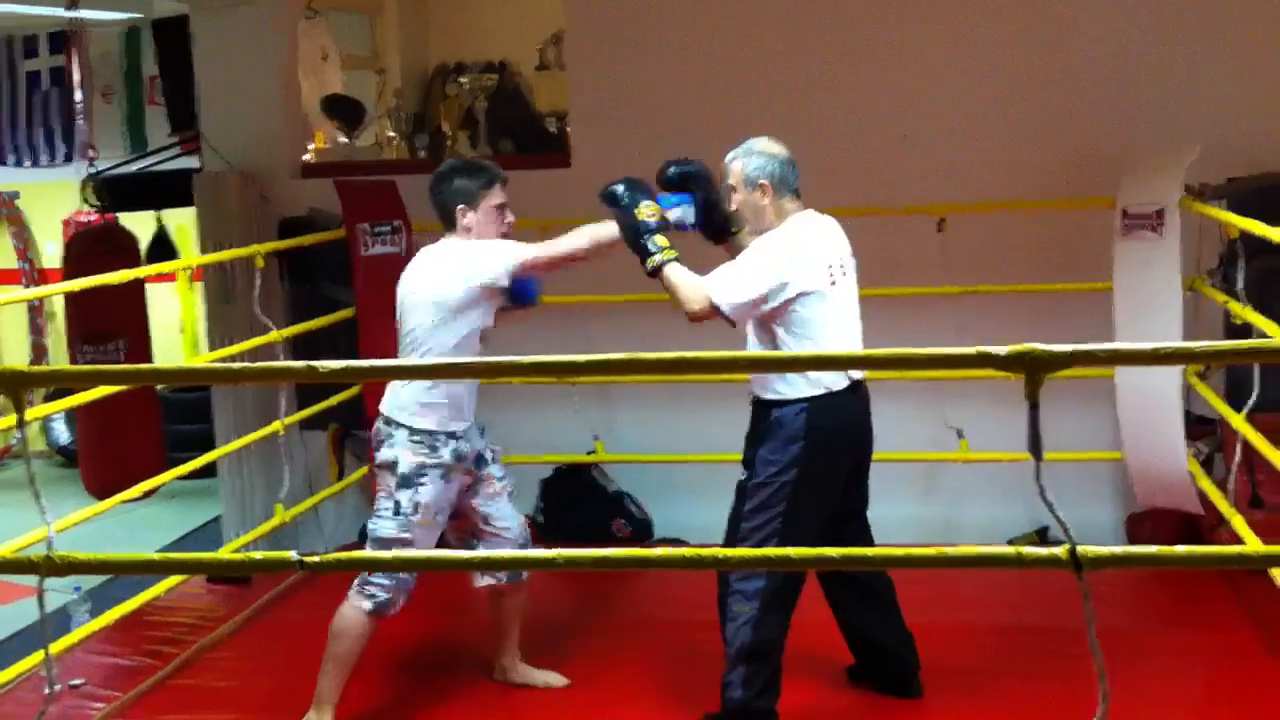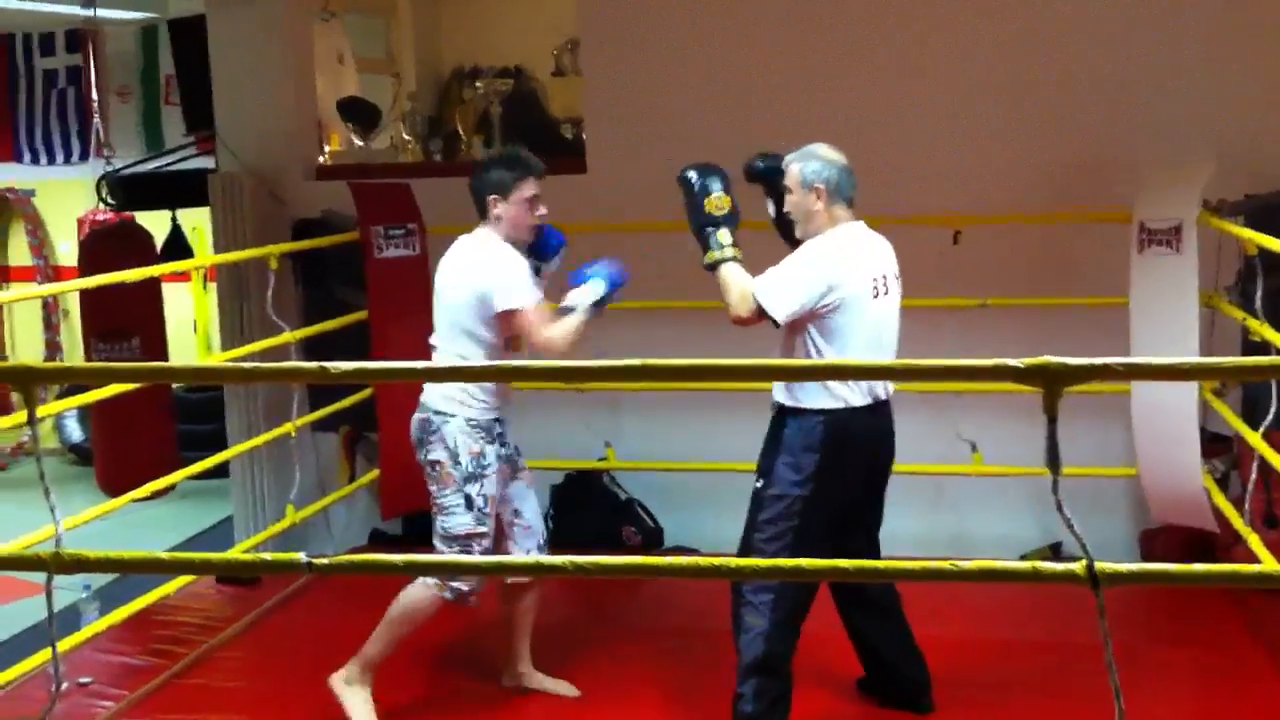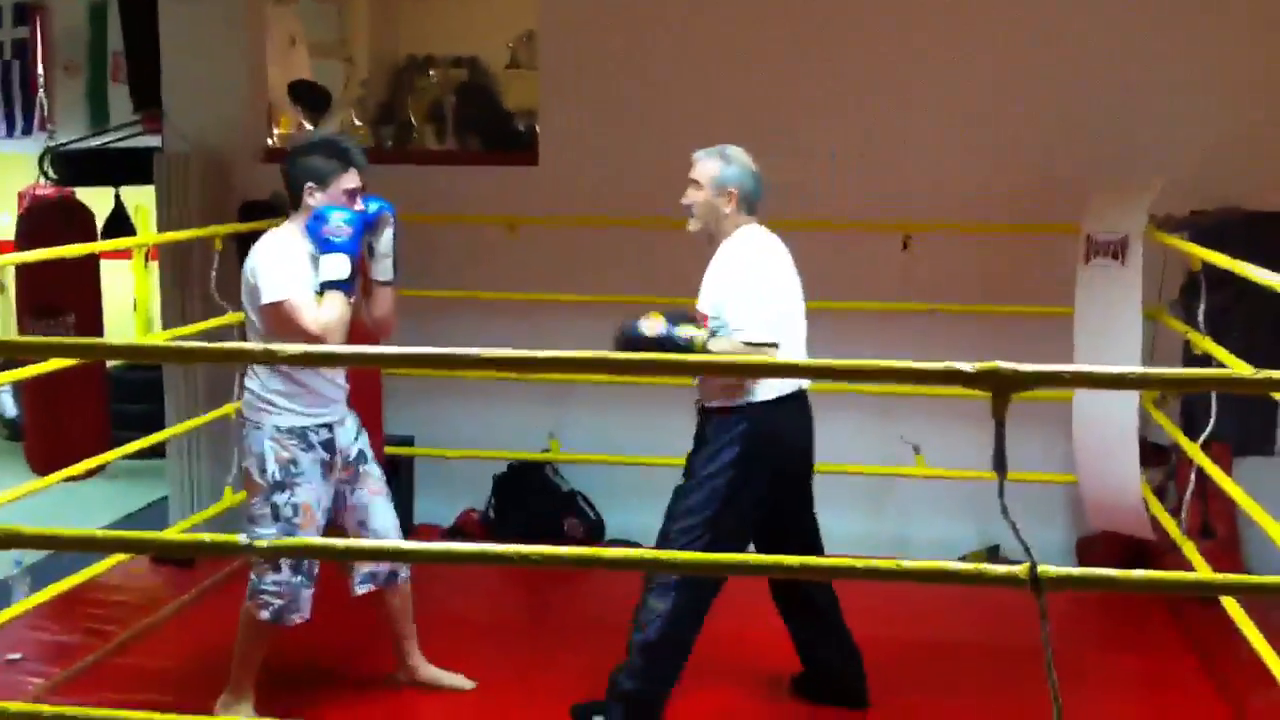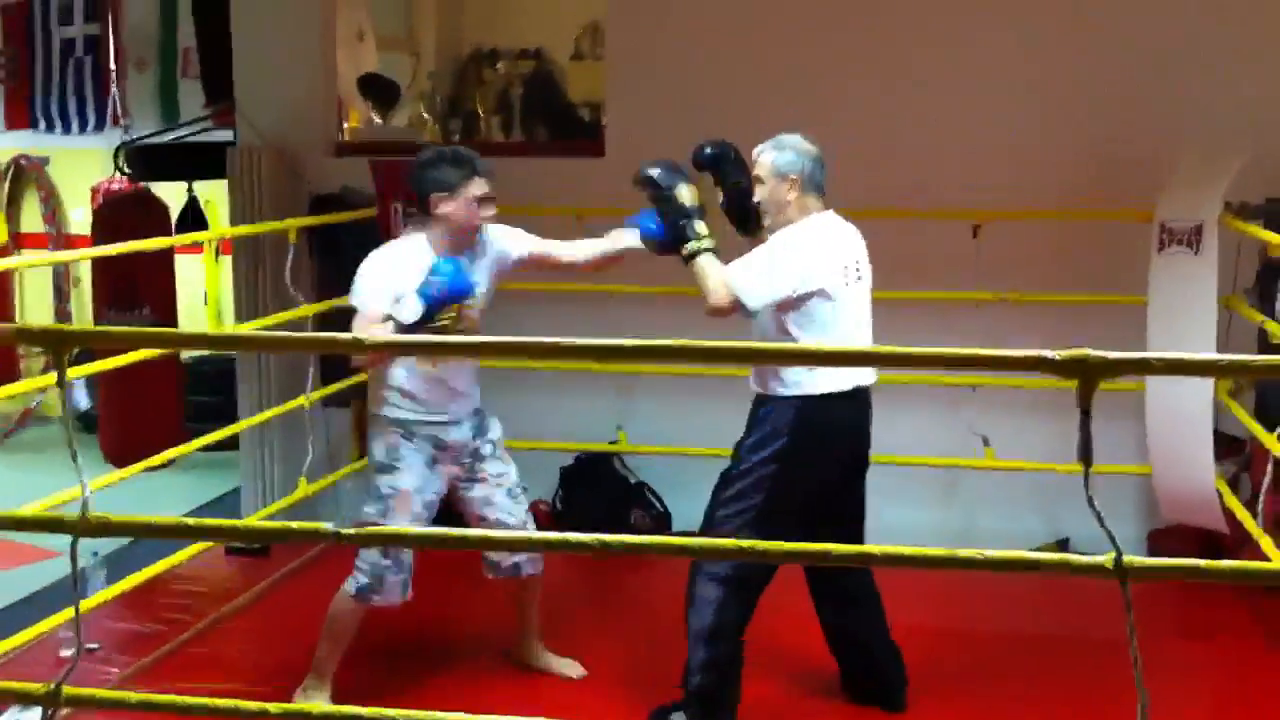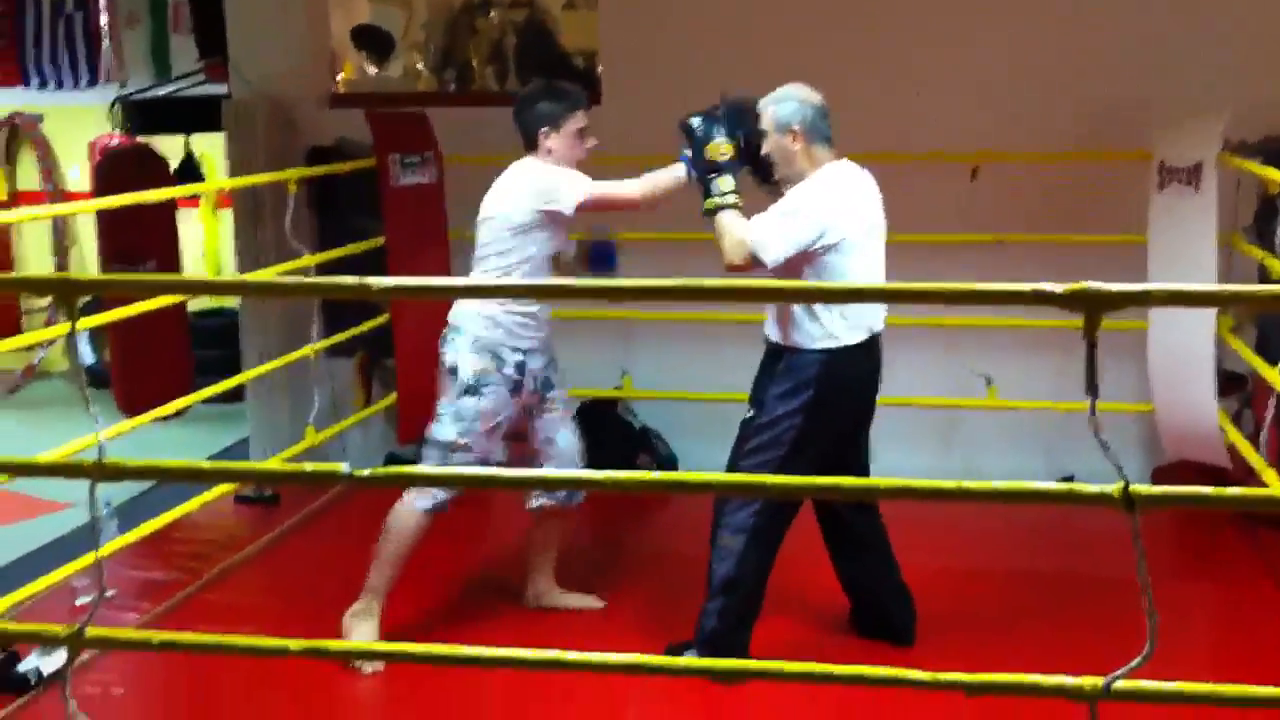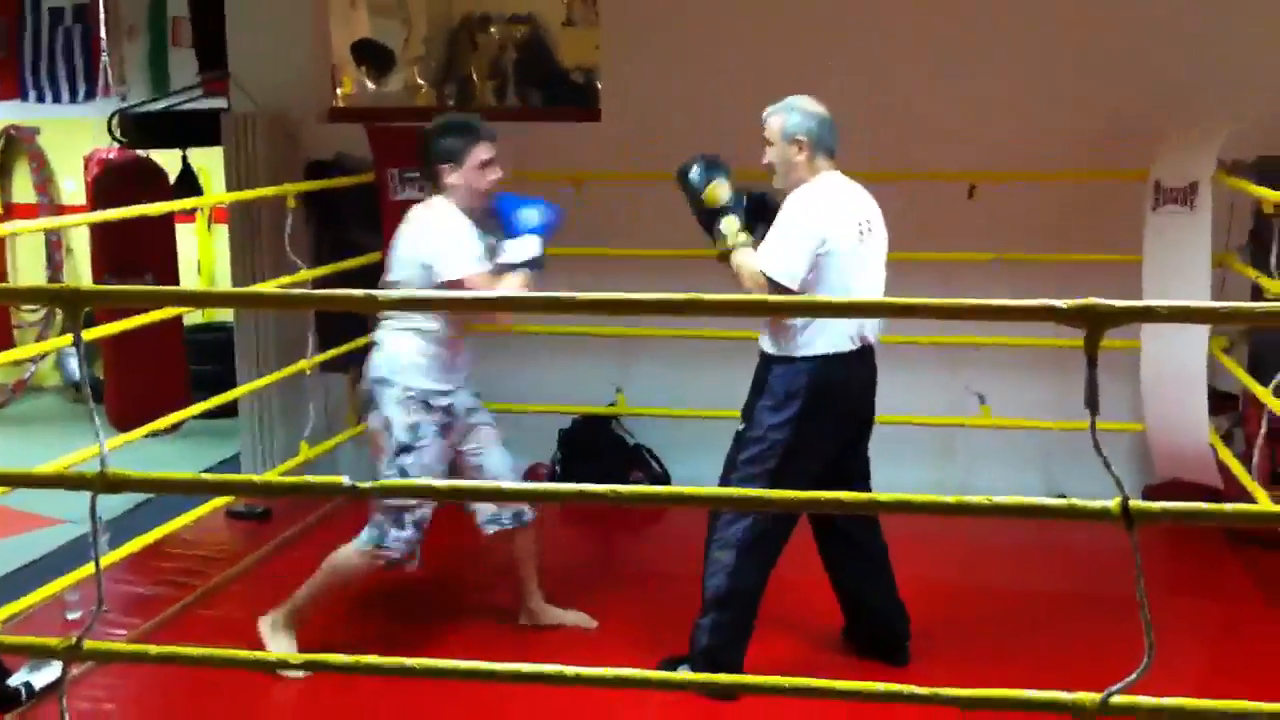
dt=0.7s
person 1, frame 1
left shoulder: (787, 247)
right shoulder: (822, 230)
left elbow: (701, 303)
right elbow: (756, 269)
left wrist: (650, 242)
right wrist: (717, 222)
left hip: (801, 422)
right hip: (843, 411)
left knee: (755, 560)
right knee: (845, 544)
right ankle: (893, 665)
person 1, frame 2
left shoulder: (824, 256)
right shoulder: (874, 246)
left elbow: (745, 307)
left wrist: (716, 229)
right wrist: (785, 219)
left hip: (819, 433)
right hip: (869, 425)
left knee: (768, 573)
right knee: (857, 557)
person 1, frame 3
left shoulder: (740, 260)
right shoulder: (759, 248)
left elbow: (754, 353)
left wrist: (675, 337)
right wrist: (680, 330)
left hip: (747, 427)
right hip: (784, 420)
left knee: (683, 562)
right knee: (793, 553)
person 1, frame 4
left shoulder: (803, 245)
right shoulder: (841, 235)
left elbow: (723, 296)
right elbow: (772, 257)
left wrist: (689, 224)
right wrist: (735, 192)
left hip: (801, 420)
right hip: (845, 414)
left knee: (726, 553)
right knee: (837, 554)
person 1, frame 5
left shoulder: (816, 200)
right shoulder: (854, 182)
left elbow: (738, 254)
right elbow: (789, 201)
left wrist: (718, 177)
right wrist: (746, 147)
left hip: (813, 369)
right hip: (853, 359)
left knee: (748, 501)
right knee: (845, 494)
left ankle: (720, 643)
right ankle: (887, 614)
person 1, frame 6
left shoulder: (808, 205)
right shoulder: (857, 199)
left elbow: (762, 286)
left wrist: (725, 219)
right wrist: (758, 224)
left hip: (806, 378)
right hip: (851, 370)
left knee: (745, 512)
right knee: (845, 507)
left ankle: (715, 658)
right ankle: (882, 631)
person 2, frame 1
left shoulder: (464, 261)
right shoulder: (466, 260)
right elbow: (569, 248)
left wrist: (505, 291)
left hip: (459, 435)
right hip: (416, 440)
left knee: (510, 543)
right knee: (382, 583)
left ankle: (508, 661)
person 2, frame 2
left shoulder: (470, 251)
right shoulder: (499, 263)
right elbow: (545, 345)
left wrist: (550, 273)
right wrist: (591, 294)
left hip: (482, 427)
right hip: (458, 428)
left knee: (528, 542)
right knee: (458, 572)
left ankle: (519, 667)
right ankle: (357, 673)
person 2, frame 3
left shoulder: (328, 248)
right shoulder: (274, 254)
left elbow: (379, 324)
right elbow: (324, 335)
left wrist: (380, 253)
right wrist: (339, 263)
left hip: (336, 422)
right hip: (285, 432)
left knee: (386, 542)
right knee: (282, 576)
left ankle: (414, 662)
person 2, frame 4
left shoulder: (489, 242)
right shoulder: (384, 265)
left elbow: (567, 254)
right elbow: (366, 355)
left wrist: (636, 236)
right wrist: (416, 313)
left hip: (468, 423)
right hip: (407, 432)
left knee: (517, 534)
right knee: (379, 564)
left ankle: (531, 646)
right ankle: (316, 687)
person 2, frame 5
left shoulder: (545, 181)
right shoulder: (539, 181)
right elbow: (629, 196)
right wrist: (689, 167)
left hip: (528, 350)
right hip: (482, 349)
left knee: (564, 462)
right knee: (438, 480)
left ankle: (541, 583)
right ankle: (367, 608)
person 2, frame 6
left shoulder: (448, 223)
right shoulder: (441, 228)
left elbow: (471, 295)
left wrist: (504, 243)
right wrist: (526, 249)
left hip: (447, 390)
right hip: (407, 396)
left knee: (508, 495)
right knee: (396, 533)
left ankle: (534, 605)
right ankle: (280, 620)
